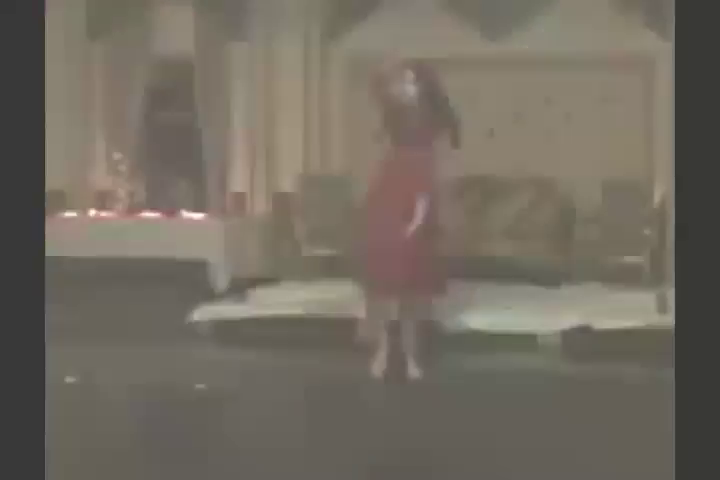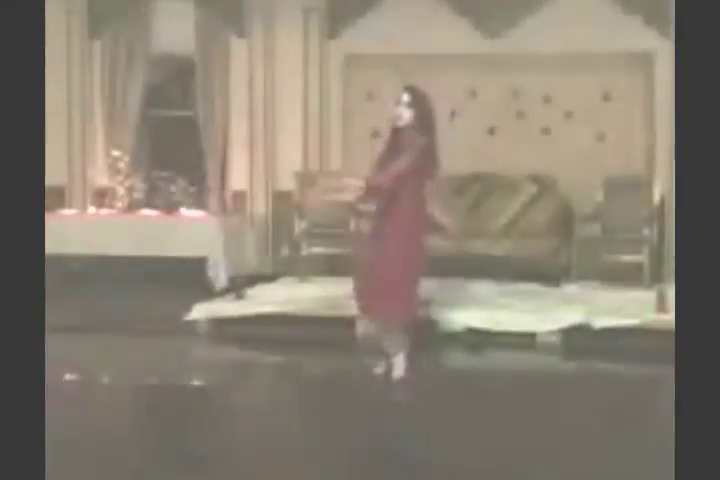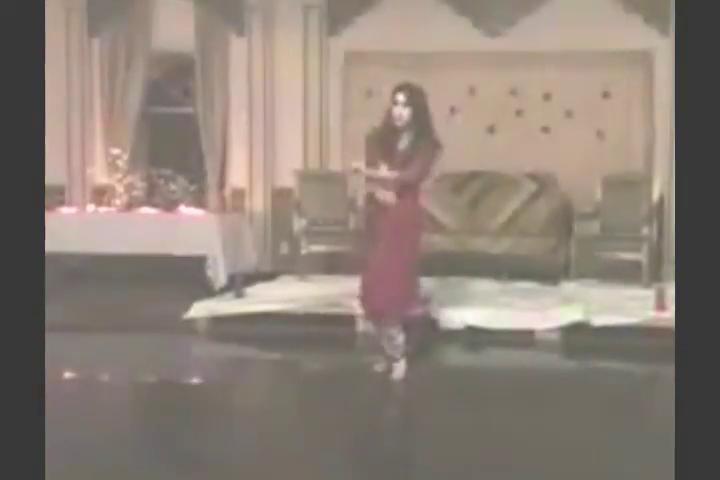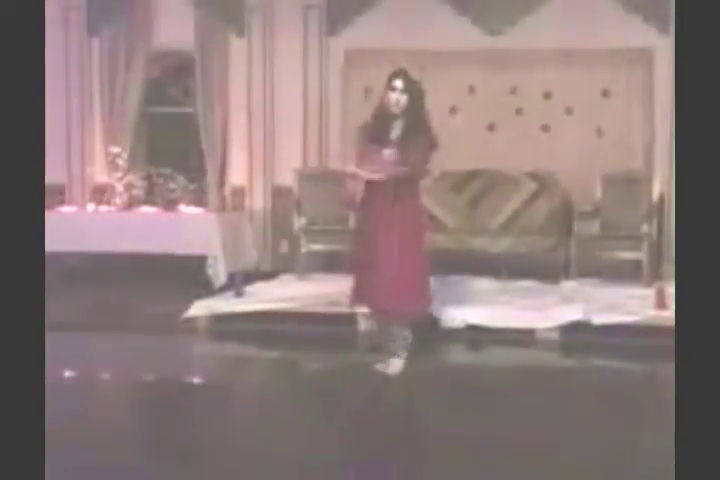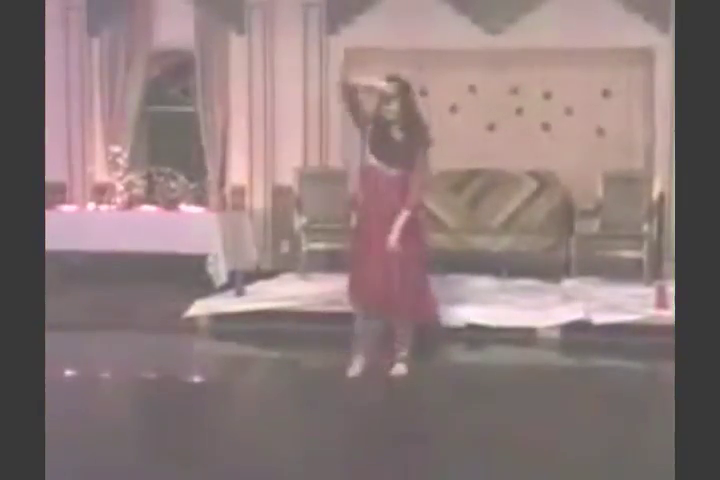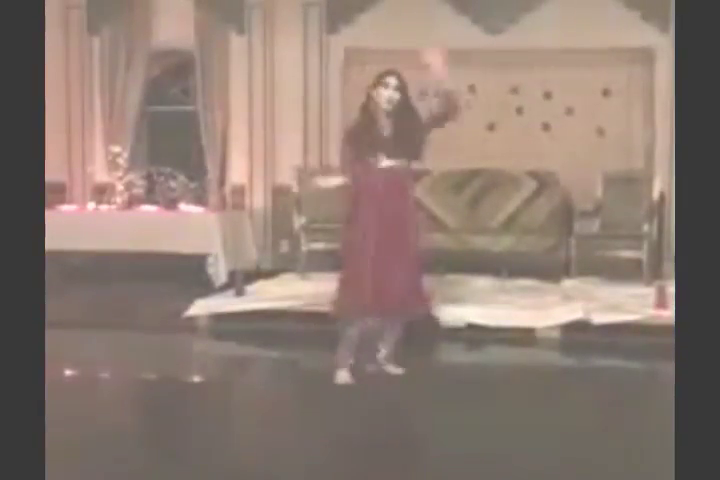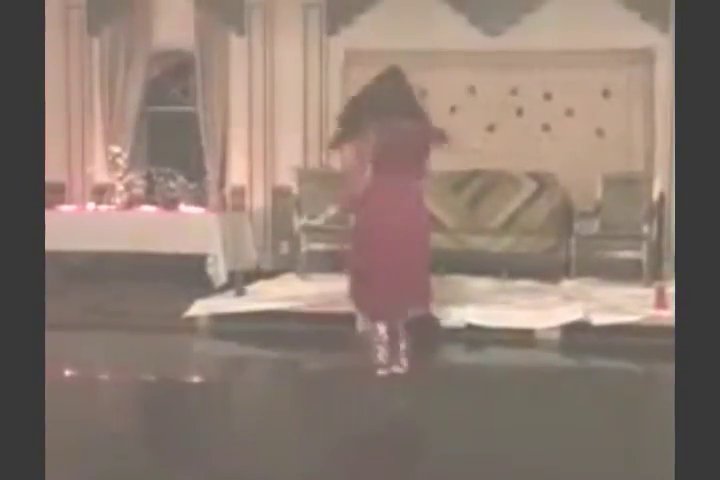
dt=0.4s
person 1, frame 1
left shoulder: (429, 120)
right shoulder: (395, 112)
left elbow: (426, 169)
right elbow: (379, 82)
left wrist: (422, 211)
right wrist: (398, 68)
left hip: (414, 200)
right hip: (386, 198)
left knee: (413, 280)
right knee: (381, 272)
left ankle: (410, 355)
right ankle: (380, 345)
person 1, frame 2
left shoulder: (419, 142)
right shoulder: (397, 141)
left elbow: (390, 178)
left hip: (404, 221)
right hip: (385, 218)
left knee: (389, 287)
right knee: (374, 285)
left ankle: (397, 352)
right ankle: (390, 352)
person 1, frame 3
left shoulder: (426, 143)
right shoulder: (378, 138)
left elbow: (412, 176)
right elbow: (368, 175)
left wrist: (371, 172)
right wrist: (378, 188)
left hip: (403, 217)
right hip: (378, 215)
left knee: (388, 283)
right knee: (376, 285)
left ankle: (397, 355)
right ankle: (390, 352)
person 1, frame 4
left shoulder: (420, 134)
right shoulder: (370, 130)
left elbow: (412, 170)
right elbow: (361, 167)
left wrist: (375, 172)
right wrist: (378, 163)
left hip: (403, 212)
right hip: (373, 213)
left knee: (398, 281)
right knee: (375, 284)
left ankle: (399, 352)
right ankle: (389, 351)
person 1, frame 5
left shoulder: (417, 139)
right shoulder: (371, 128)
left elbow: (416, 184)
right elbow: (348, 91)
left wrist: (400, 224)
right wrist: (373, 86)
left hip: (403, 220)
right hip: (371, 219)
left knee: (404, 289)
right knee: (368, 286)
left ankle: (401, 356)
right ankle: (361, 353)
person 1, frame 6
left shoulder: (409, 128)
right shoulder: (357, 132)
left elbow: (447, 111)
right elbow: (351, 175)
left wrist: (440, 76)
right wrist: (343, 181)
left hip: (400, 217)
right hip: (367, 217)
left knee: (400, 288)
right knee: (361, 289)
left ankle: (385, 353)
right ankle: (343, 362)
person 1, frame 7
left shoulder: (375, 131)
right shoulder: (421, 129)
left elbow: (357, 177)
left wrist: (342, 205)
left hip: (380, 213)
right hip: (411, 213)
left knee: (378, 285)
right knee: (401, 285)
left ankle: (385, 359)
right ankle: (399, 353)
